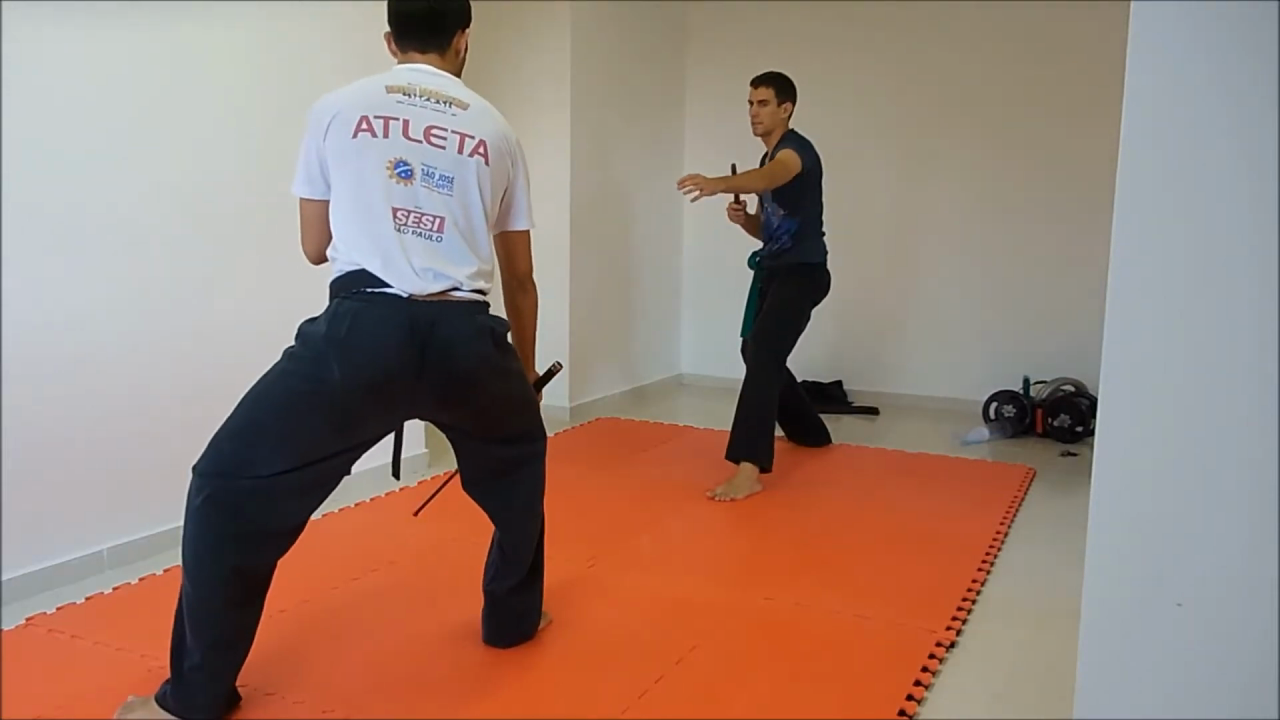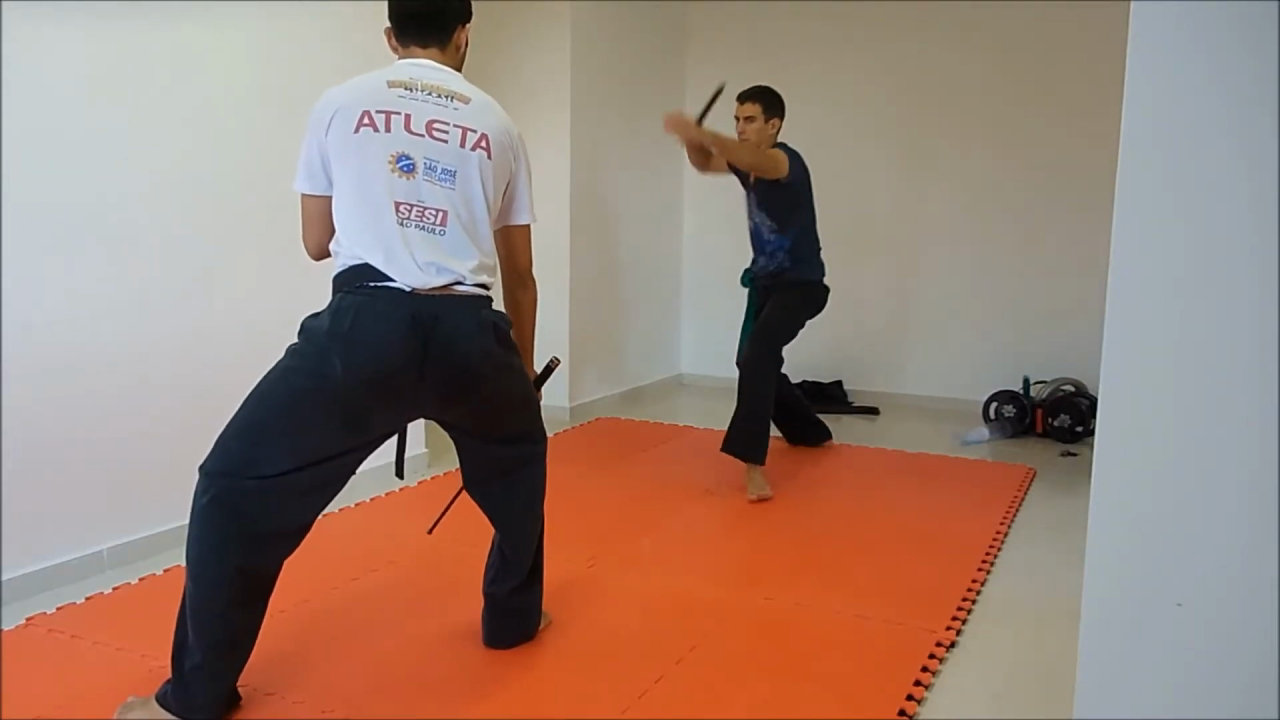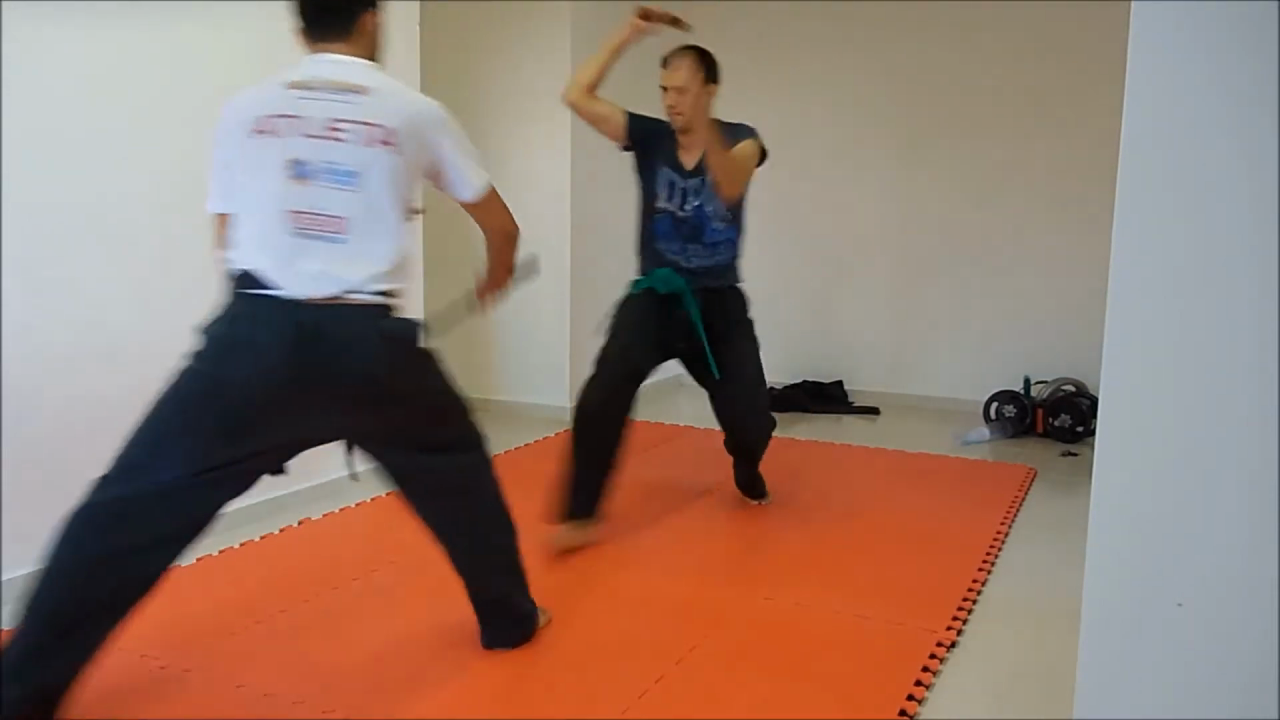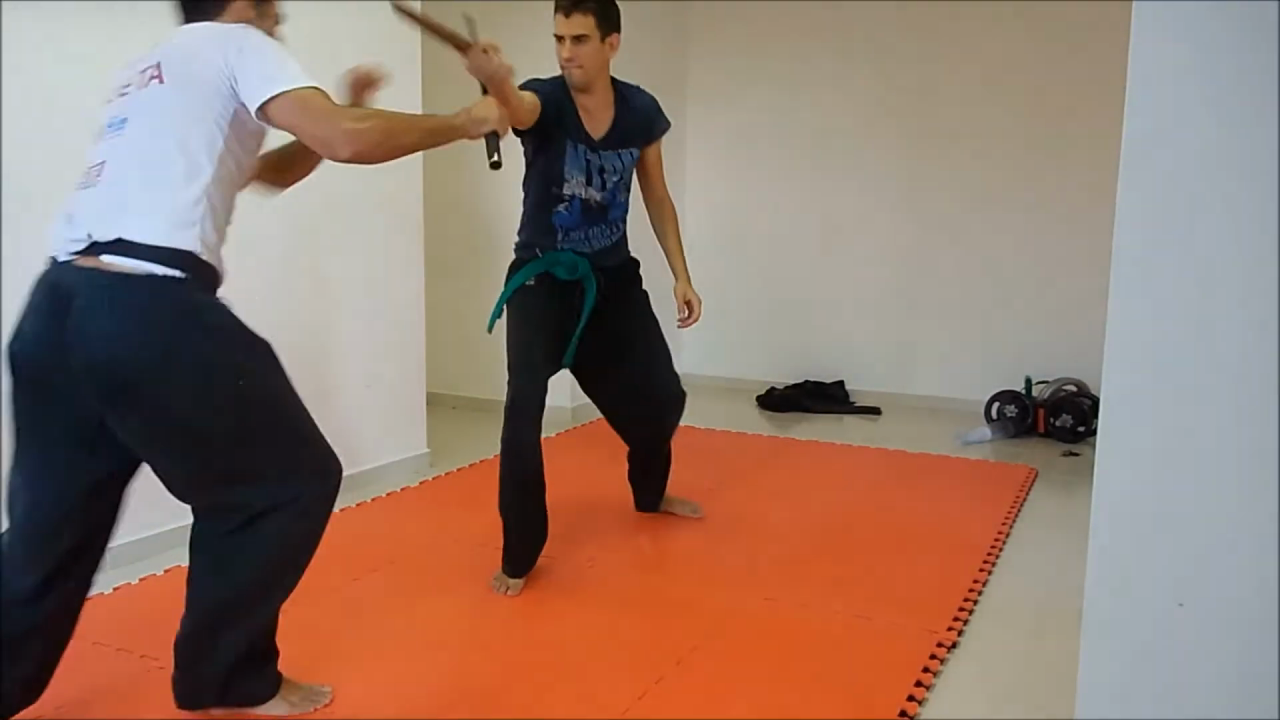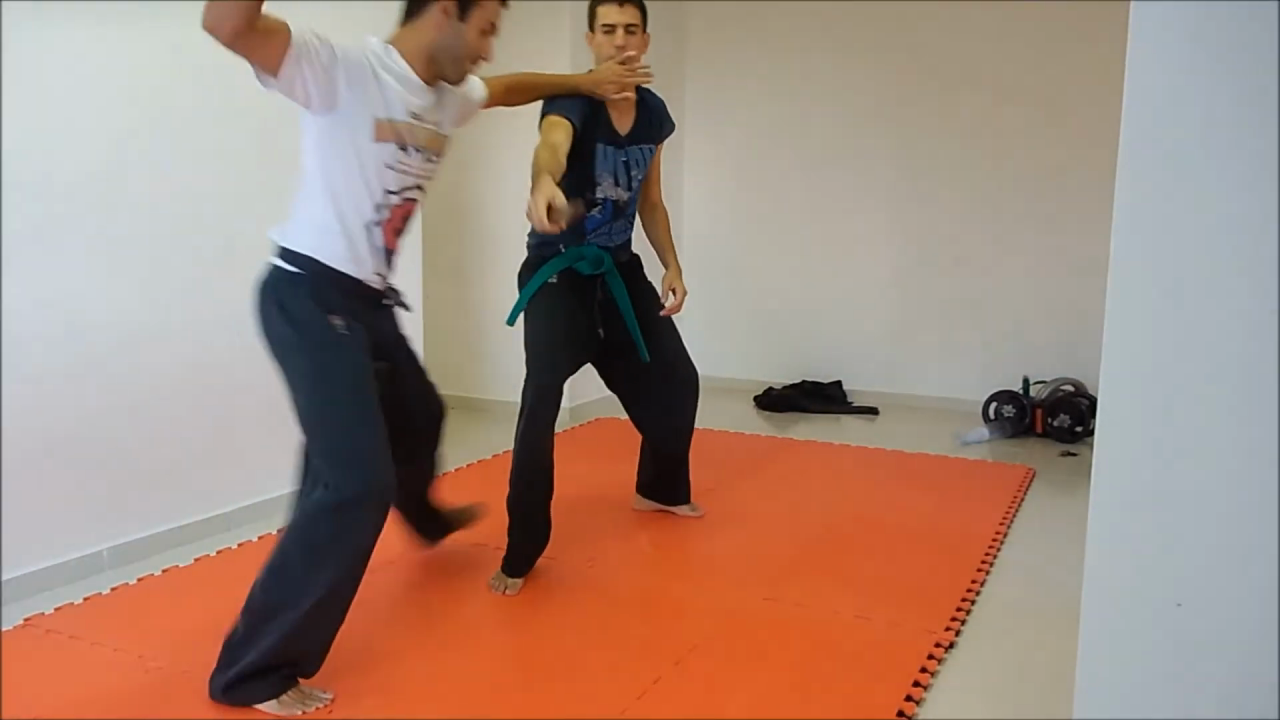
dt=0.5s
person 1, frame 1
left shoulder: (339, 108)
right shoulder: (494, 129)
left elbow: (316, 246)
right elbow: (519, 275)
right wrist: (525, 372)
left hip: (363, 331)
right hip: (462, 337)
left knee: (232, 487)
right knee: (517, 457)
right ankle: (514, 614)
person 1, frame 2
left shoulder: (342, 103)
right shoulder: (496, 123)
left elbow: (317, 240)
right elbow: (520, 271)
right wrist: (521, 364)
left hip: (366, 326)
right hip: (466, 331)
left knee: (238, 486)
right knee: (516, 459)
right ankle: (514, 615)
person 1, frame 3
left shoulder: (246, 108)
right shoulder: (416, 111)
left elbow: (232, 242)
right elbow: (501, 227)
right wrist: (496, 275)
left hip: (259, 335)
right hip: (365, 339)
left knee: (138, 503)
right knee: (455, 466)
right ankle: (509, 615)
person 1, frame 4
left shoulder: (151, 73)
left elbow: (274, 169)
right elbow: (348, 141)
left wrist: (346, 106)
right wrist: (459, 121)
left hip: (63, 310)
right hip: (153, 310)
right knee: (290, 481)
person 1, frame 5
left shoulder: (443, 93)
right shoulder: (343, 68)
left elbow: (505, 88)
left wrist: (583, 82)
left hip: (361, 302)
right hip: (312, 297)
left knee: (414, 419)
right knee: (356, 478)
left ankle: (428, 521)
person 2, frame 1
left shoulder: (796, 150)
right shoulder: (770, 157)
left elbow: (765, 179)
left wrist: (716, 184)
right wrist: (743, 218)
left hip: (801, 272)
right hip: (774, 271)
left knee: (762, 356)
right knee: (761, 355)
left ankle: (749, 470)
right ankle: (811, 432)
person 2, frame 2
left shoulder: (784, 162)
right shoulder: (747, 164)
left elbow: (749, 155)
right elbow: (707, 162)
left wrist: (698, 134)
right wrist: (695, 140)
left hip: (799, 286)
right hip: (768, 285)
left knee: (755, 358)
right knee: (762, 366)
left ankle: (753, 465)
right ankle: (812, 434)
person 2, frame 3
left shoulder: (739, 142)
right shoulder: (648, 136)
left elbow: (731, 186)
right elbow: (576, 95)
right wrist: (629, 33)
left hip: (718, 300)
right hip: (655, 299)
left knee: (748, 416)
right knee: (603, 397)
left ankle: (749, 480)
right ankle: (580, 515)
person 2, frame 4
left shoulder: (641, 111)
right shoulder: (543, 99)
left elbow: (658, 199)
right elbow: (516, 109)
left wrist: (682, 275)
right wrist: (496, 81)
left hip: (612, 274)
right hip: (543, 277)
left knee: (657, 392)
right knee: (525, 409)
left ankle: (650, 492)
right ankle: (519, 555)
person 2, frame 5
left shoulder: (653, 113)
right shoulder: (572, 100)
right elbow: (552, 146)
left wrist: (670, 265)
right wrist: (544, 188)
left hip: (618, 268)
right hip: (557, 272)
left knee: (673, 381)
right knee: (541, 403)
left ankle: (659, 488)
right ankle: (521, 554)
